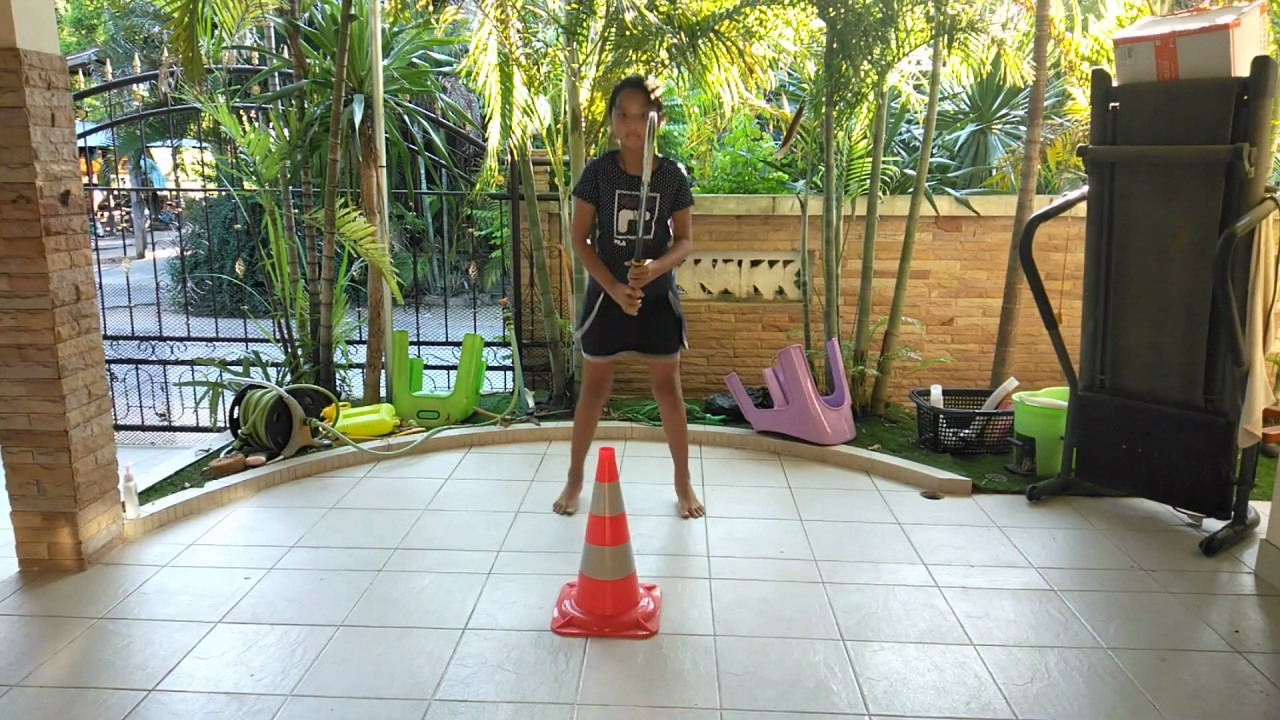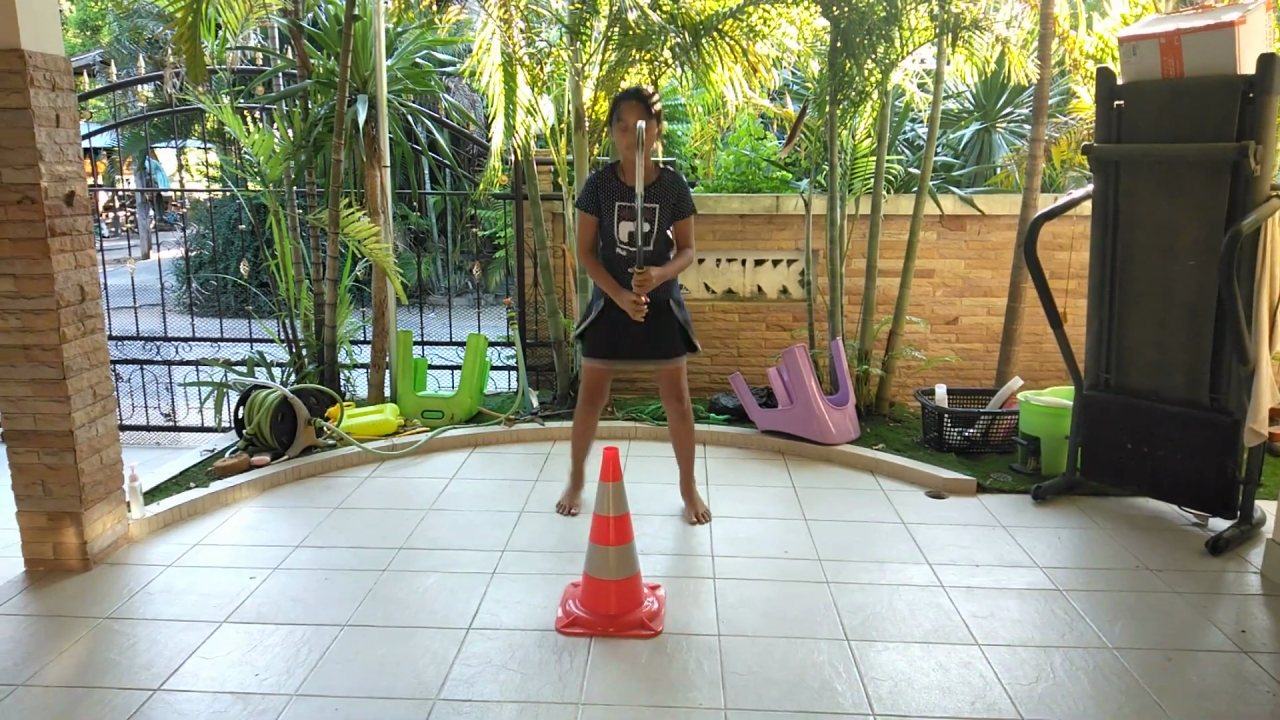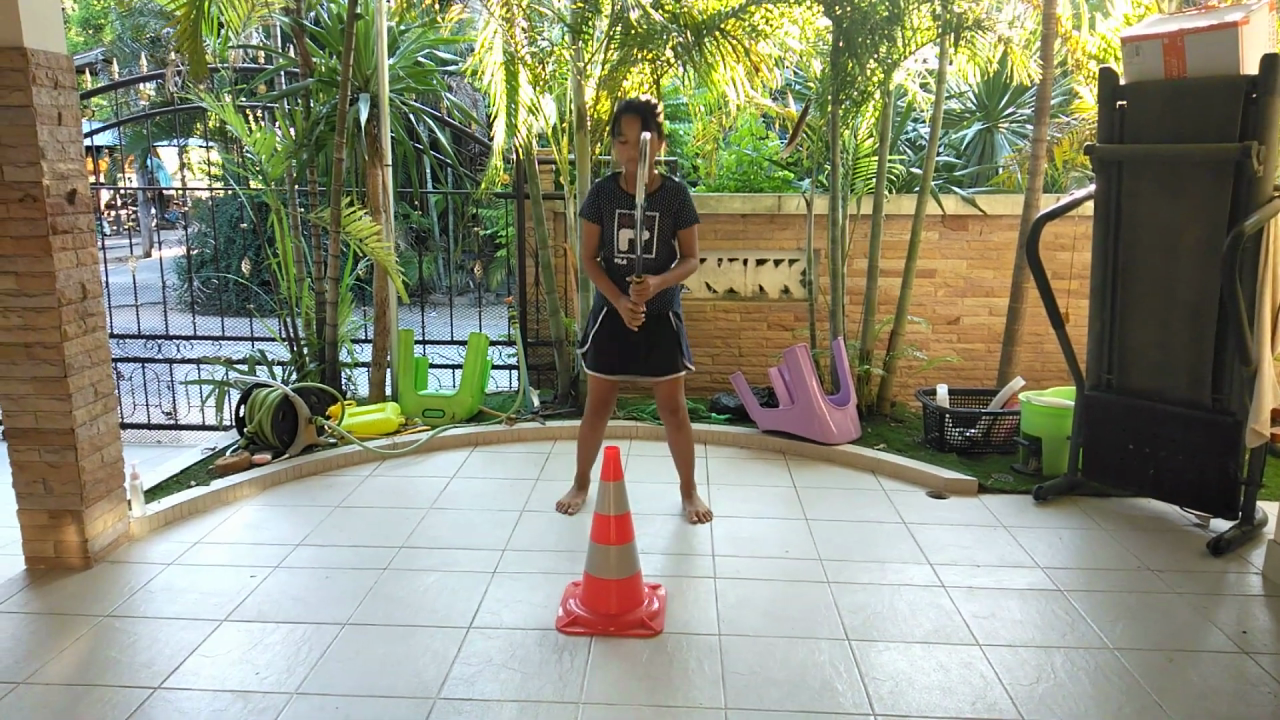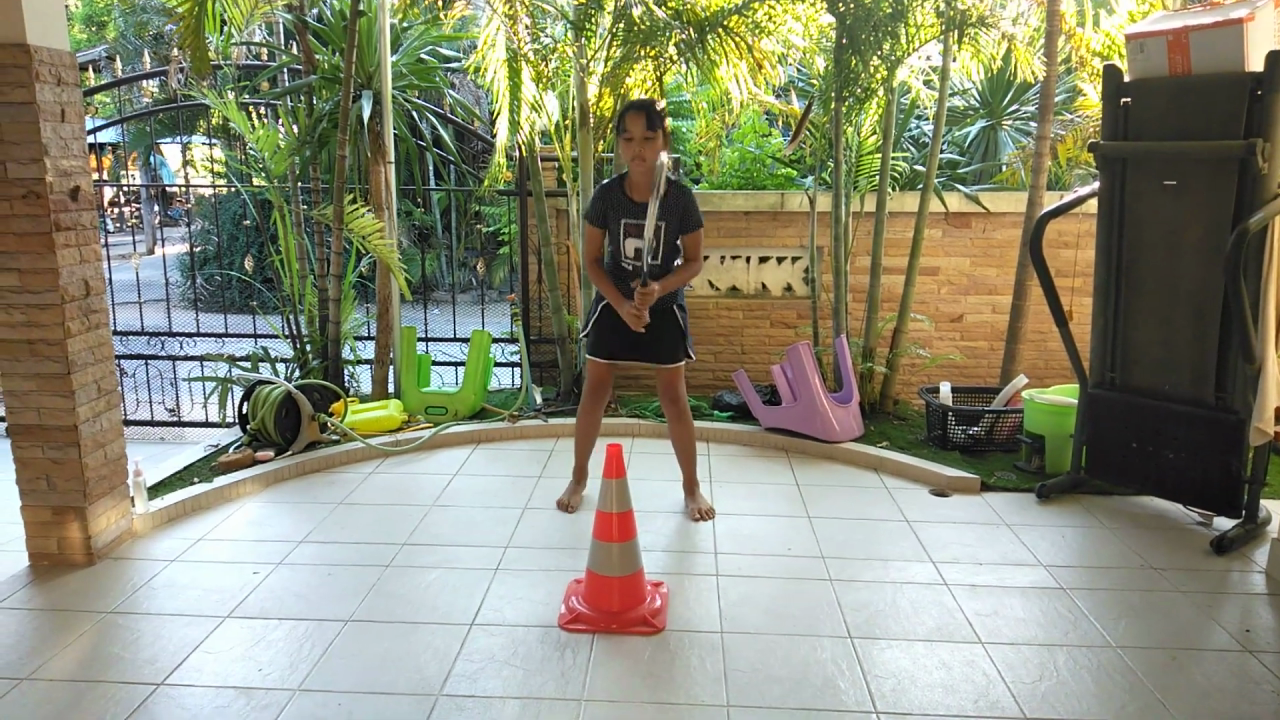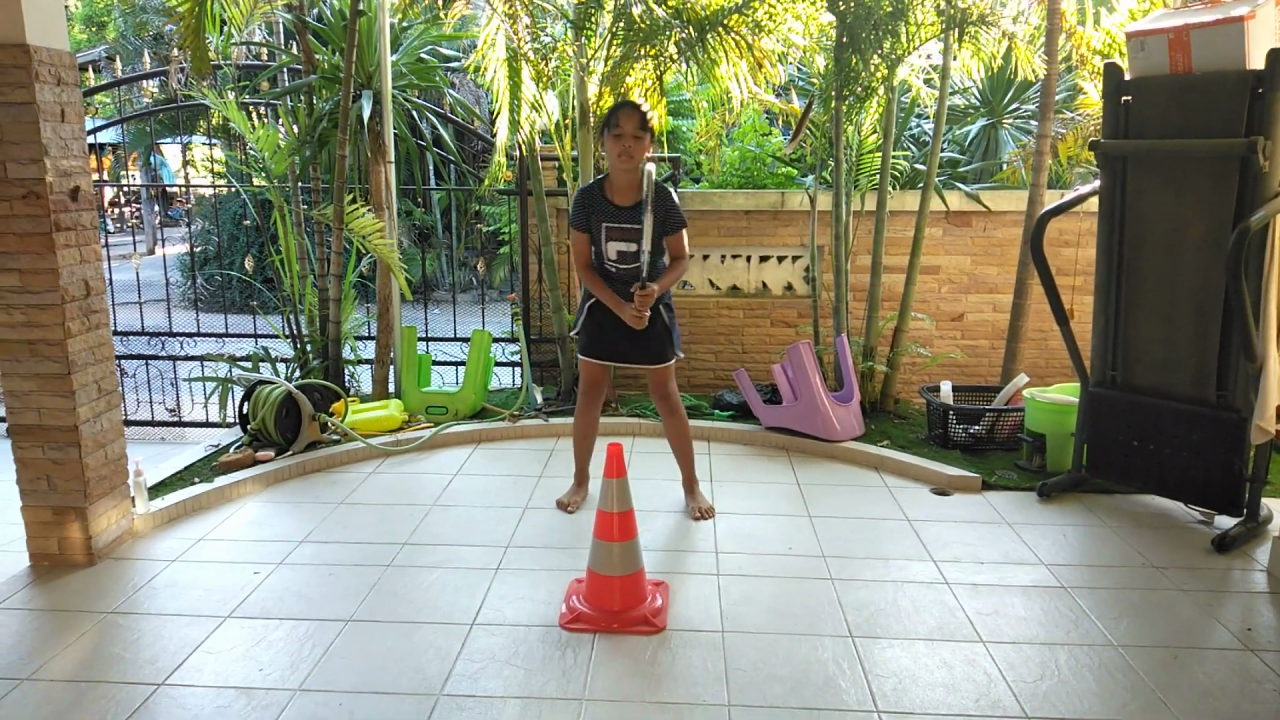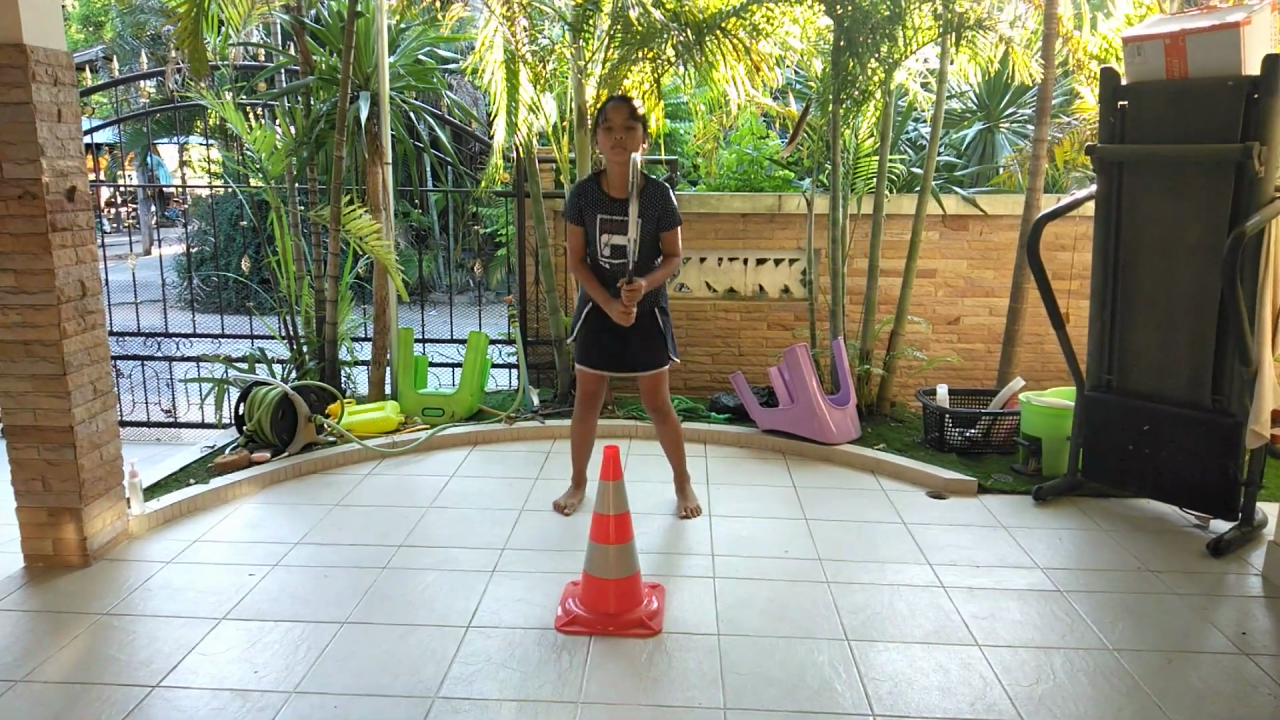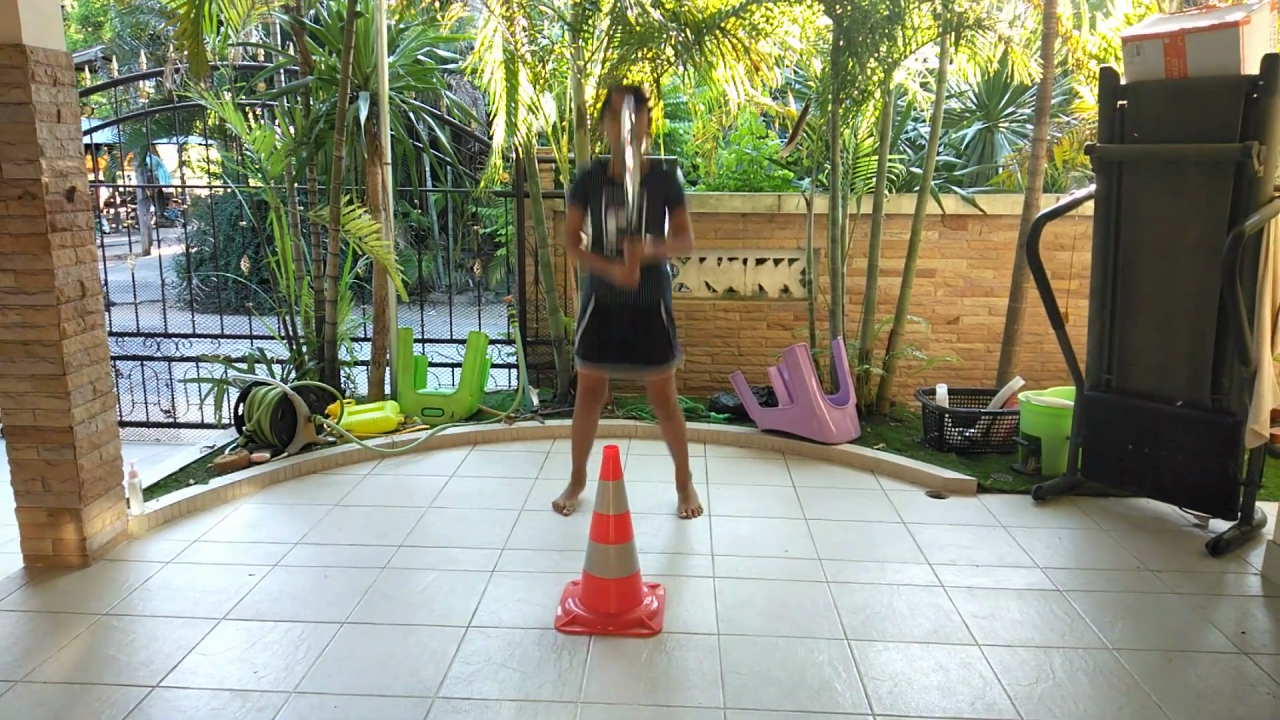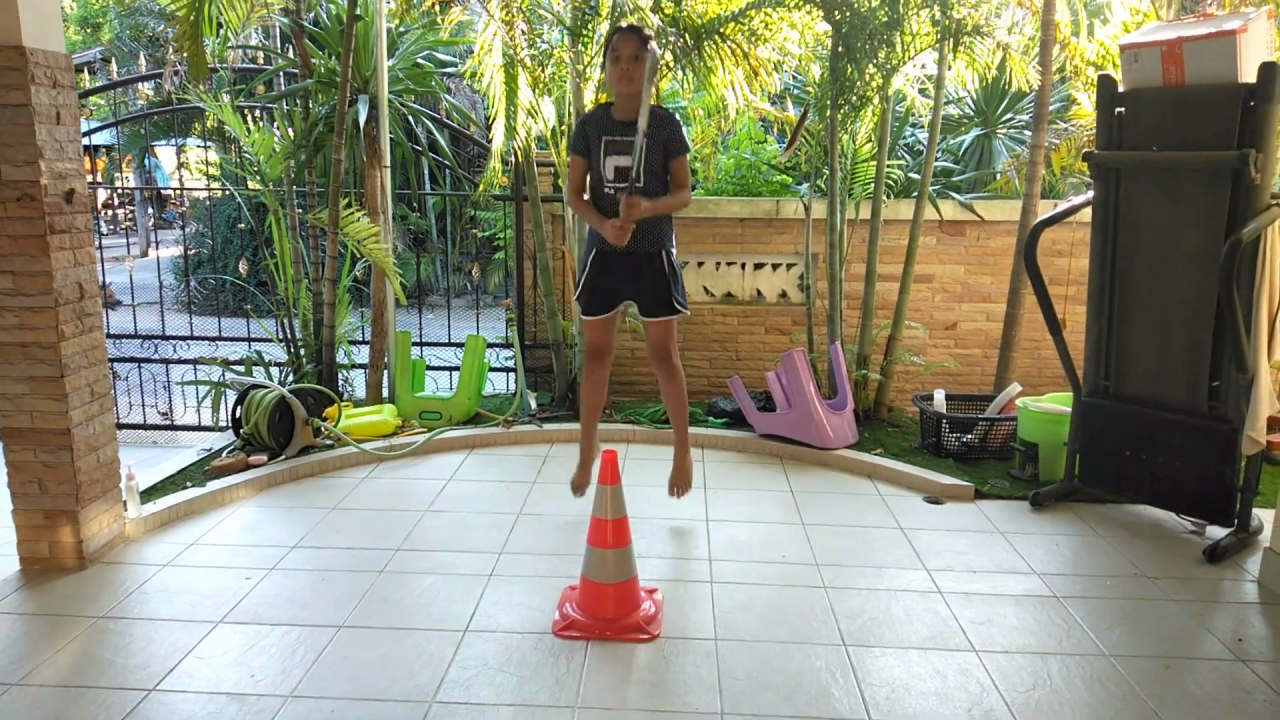
dt=0.2s
person 1, frame 1
left shoulder: (672, 175)
right shoulder: (598, 171)
left elbow: (684, 240)
right elbow: (580, 239)
left wrist: (657, 267)
right wrist: (613, 287)
left hip: (658, 295)
right hip: (606, 295)
left knee: (668, 388)
right knee: (594, 389)
left ankle: (683, 480)
right ankle: (575, 476)
person 1, frame 2
left shoulder: (673, 184)
right shoulder: (599, 183)
left elbow: (687, 249)
right elbow: (585, 250)
left wrist: (660, 274)
right wrist: (619, 294)
left hip: (661, 304)
right hip: (609, 302)
left knee: (676, 396)
right knee: (590, 394)
left ankle: (688, 486)
right ankle: (576, 479)
person 1, frame 3
left shoulder: (676, 194)
right shoulder: (602, 192)
left elbow: (691, 258)
right elbow: (588, 258)
left wrist: (658, 283)
right wrist: (619, 301)
left hip: (662, 315)
right hip: (610, 312)
left knee: (673, 409)
right knee: (598, 407)
left ankle: (689, 488)
right ankle: (581, 481)
person 1, frame 4
left shoulder: (680, 197)
right shoulder: (606, 195)
left elbow: (694, 260)
right elbow: (592, 259)
left wrist: (659, 290)
right wrist: (621, 304)
left hip: (664, 309)
right hip: (613, 306)
left knee: (674, 399)
right knee: (594, 393)
left ankle: (691, 486)
right ankle: (578, 477)
person 1, frame 5
left shoulder: (662, 199)
right shoulder: (587, 198)
left elbow: (680, 259)
right elbow: (582, 264)
left wrist: (657, 290)
right wrist: (619, 307)
left hip: (652, 307)
right hip: (602, 306)
left knee: (666, 398)
right knee: (589, 395)
left ankle: (691, 484)
right ankle: (581, 479)
person 1, frame 6
left shoulder: (658, 194)
right shoulder: (583, 194)
left elbow: (673, 257)
right elbow: (576, 261)
left wrist: (643, 285)
right wrist: (608, 304)
left hip: (647, 308)
right hip: (597, 308)
left knee: (657, 404)
right knee: (587, 402)
left ankle: (682, 481)
right ankle: (578, 481)
person 1, frame 7
left shoulder: (663, 179)
right shoulder: (589, 179)
left elbow: (684, 239)
right elbow: (572, 241)
left wrist: (650, 249)
right wrist: (608, 267)
left hip: (652, 303)
right hip: (602, 302)
left knee: (664, 399)
right knee: (589, 396)
left ankle: (684, 480)
right ankle: (577, 480)
person 1, frame 8
left shoulder: (666, 125)
right shoulder: (589, 125)
left elbow: (684, 192)
right elbow: (574, 193)
left wrist: (647, 208)
right wrist: (603, 225)
left hip: (653, 253)
right hip: (603, 252)
left knee: (663, 355)
right knee: (597, 351)
left ankle: (682, 448)
right ankle: (588, 447)
